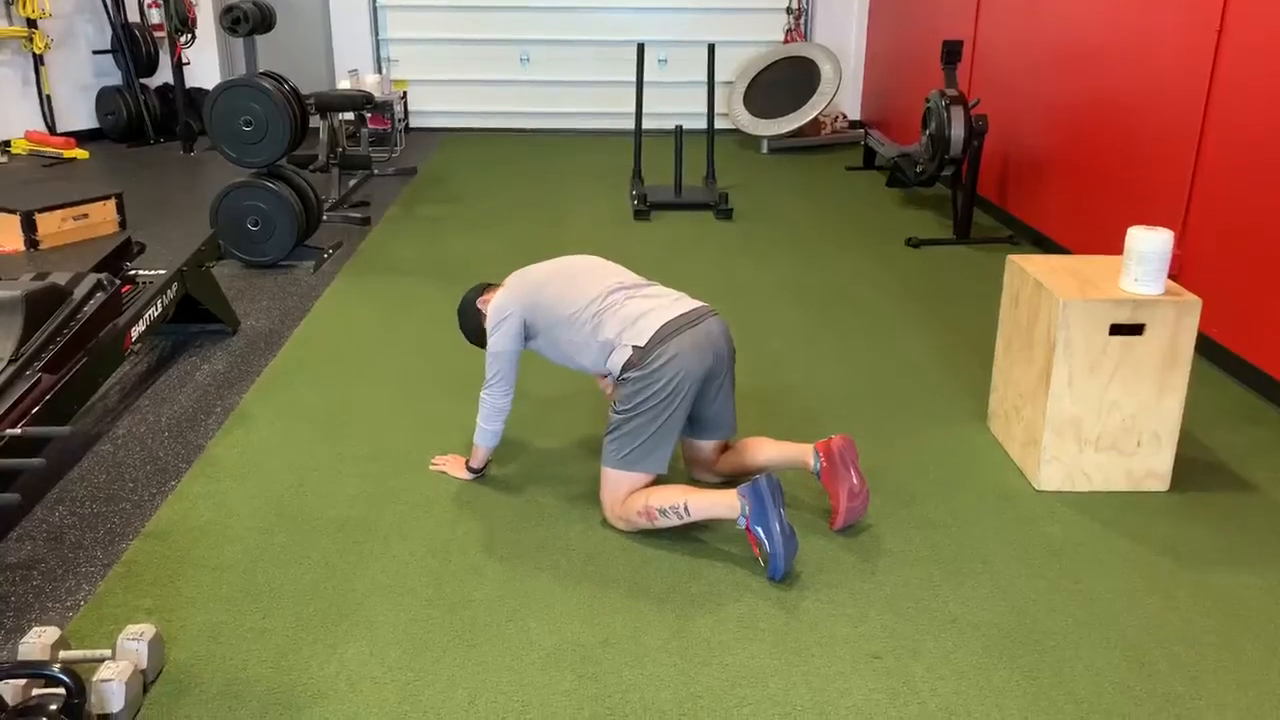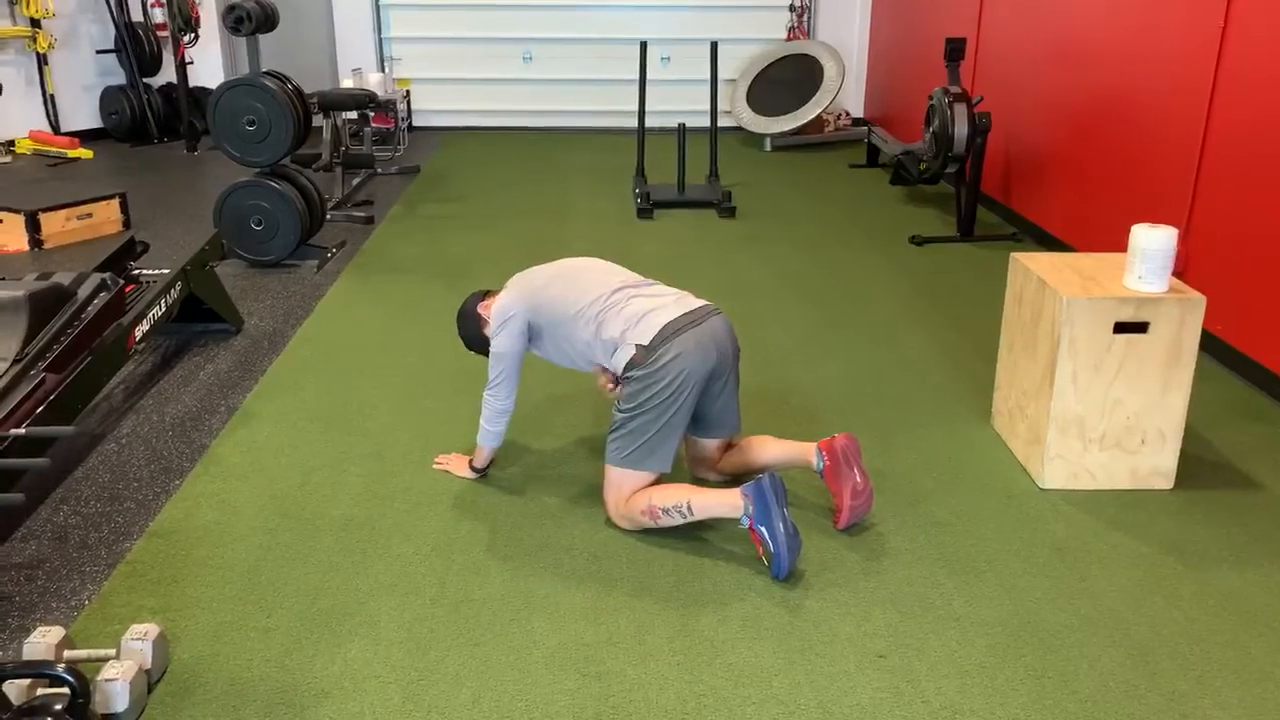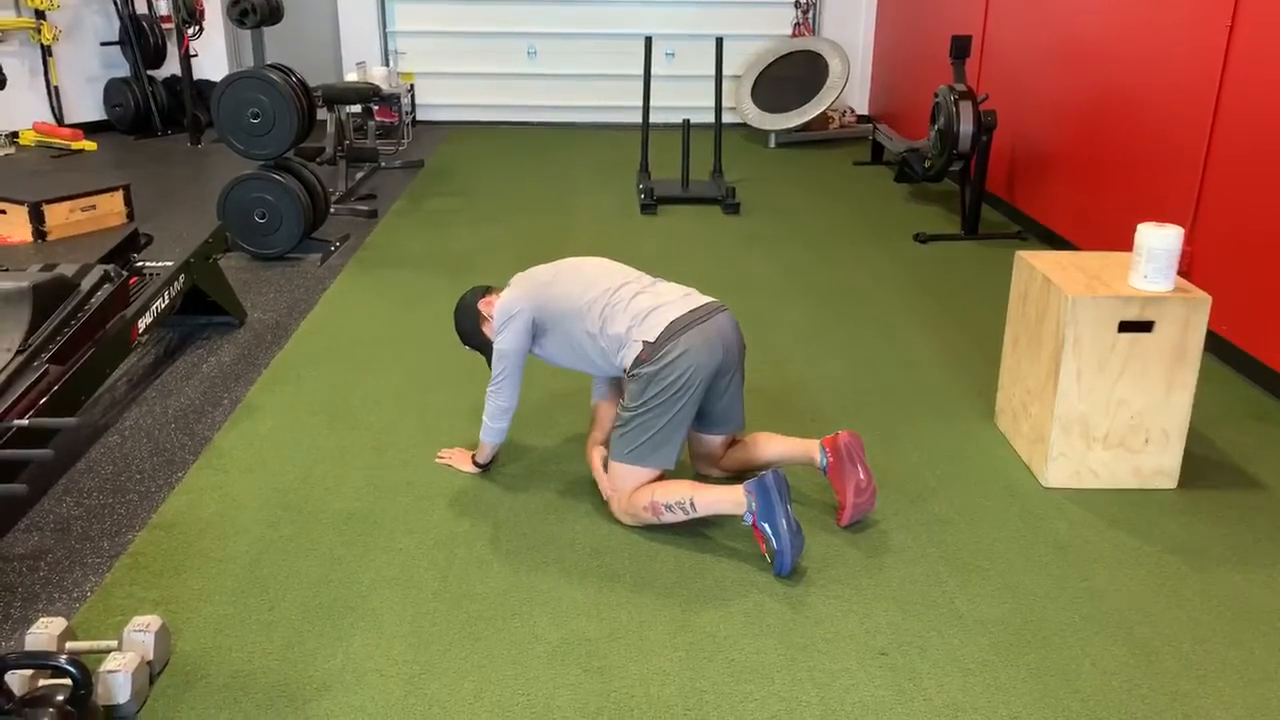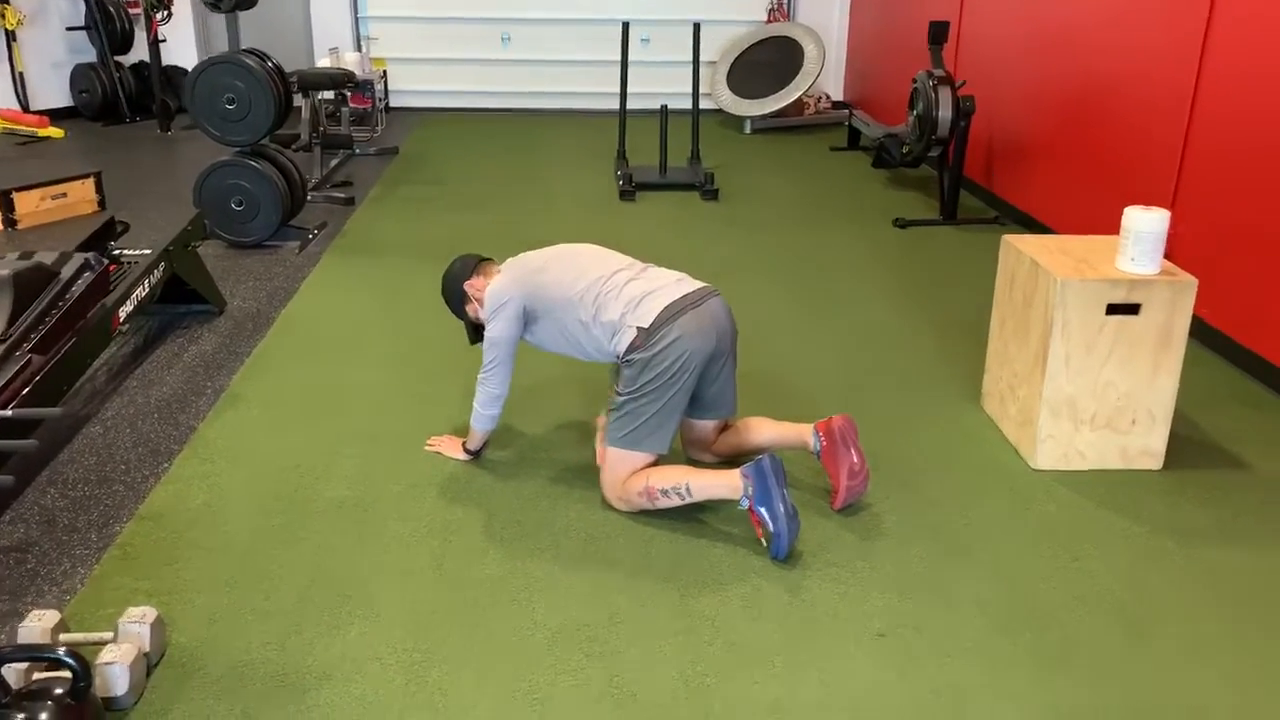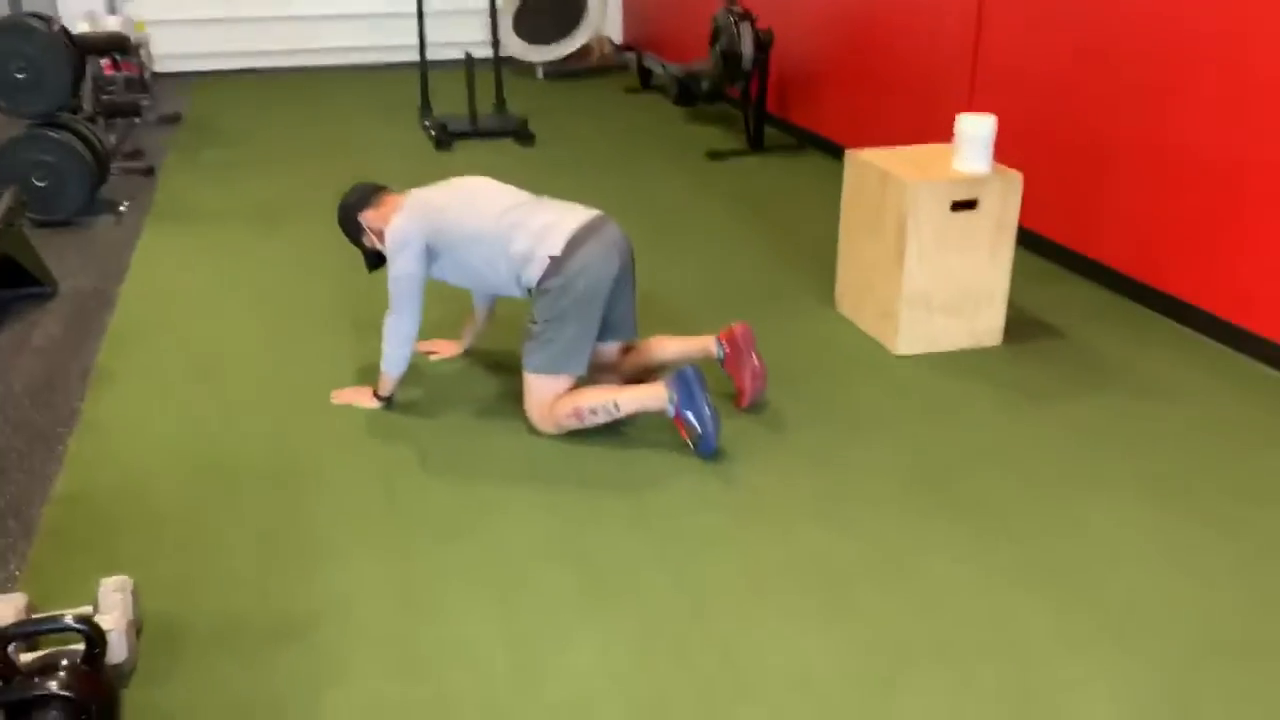
dt=1s
person 1, frame 1
left shoulder: (506, 305)
right shoulder: (561, 271)
left elbow: (497, 393)
left wrist: (474, 463)
right wrist: (617, 379)
left hip: (664, 355)
right hip: (709, 327)
left knee: (620, 508)
right knee: (708, 463)
left ankle: (744, 504)
right ankle: (821, 456)
person 1, frame 2
left shoulder: (509, 306)
right shoulder: (552, 280)
left elbow: (500, 395)
left wrist: (477, 463)
right wrist: (610, 374)
left hip: (666, 353)
right hip: (711, 325)
left knee: (623, 507)
right knee: (710, 462)
left ankle: (747, 503)
right ankle: (824, 455)
person 1, frame 3
left shoulder: (513, 305)
right shoulder: (554, 286)
left elbow: (502, 394)
right elbow: (606, 364)
left wrist: (479, 458)
right wrist: (597, 444)
left hip: (671, 350)
right hip: (717, 323)
left knee: (626, 503)
right knee: (713, 458)
left ankle: (750, 500)
right ankle: (827, 452)
person 1, frame 4
left shoulder: (502, 291)
right shoulder: (544, 268)
left elbow: (493, 381)
left wrist: (470, 446)
right wrist: (615, 414)
left hip: (667, 335)
right hip: (708, 307)
left knee: (620, 489)
right knee: (706, 444)
left ankle: (746, 484)
right ankle: (821, 436)
person 1, frame 5
left shoulder: (403, 227)
right shoulder: (444, 200)
left elbow: (403, 318)
left wrist: (381, 393)
right wrist: (464, 341)
left hip: (570, 265)
right hip: (604, 235)
left knee: (545, 414)
right knee: (609, 366)
left ankle: (671, 395)
right ankle: (722, 346)
